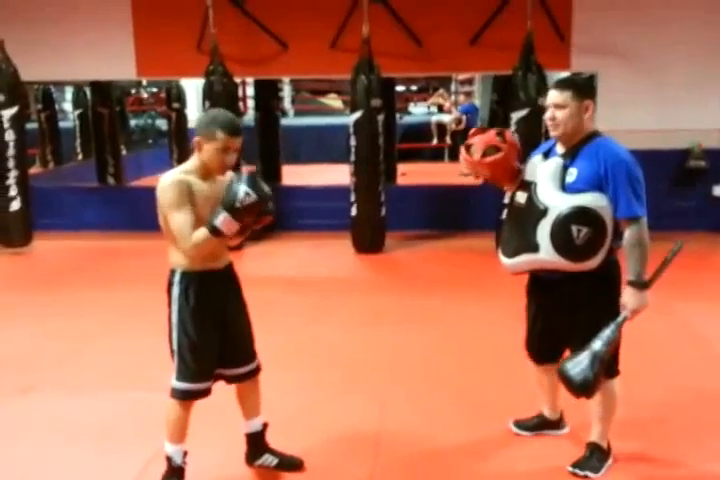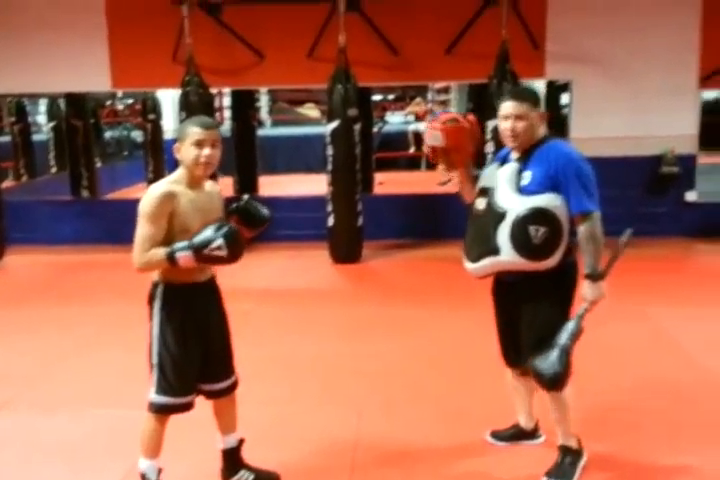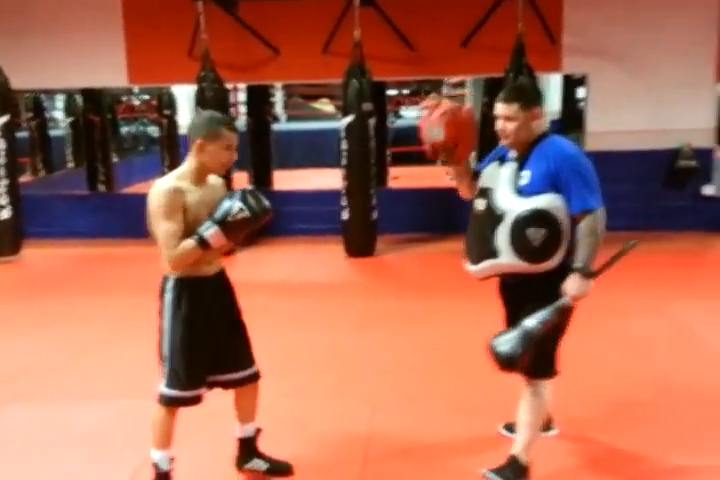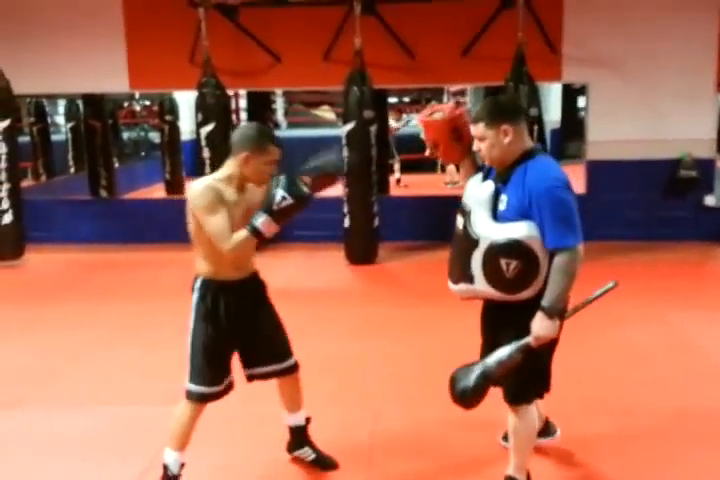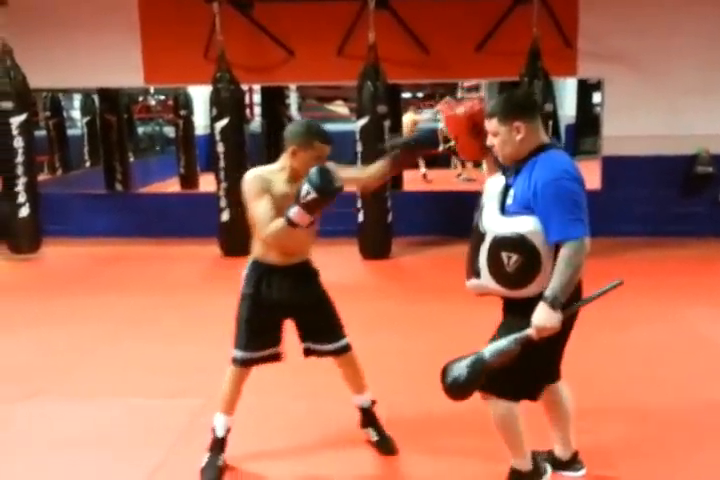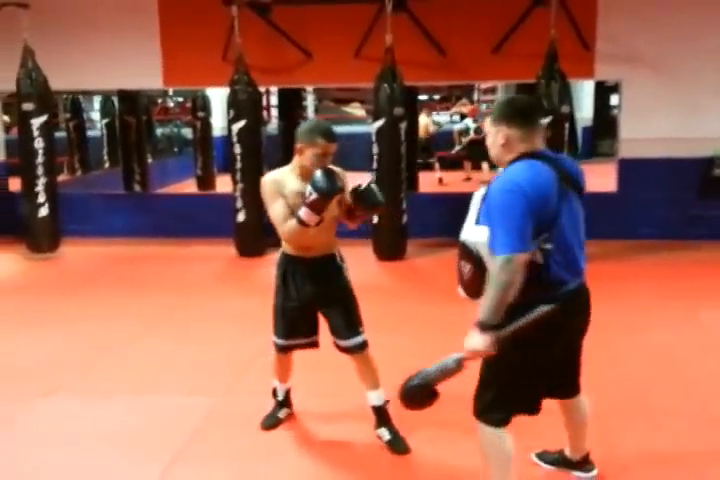
dt=0.4s
person 1, frame 1
left shoulder: (612, 159)
right shoulder: (543, 152)
left elbow: (635, 227)
right elbow: (529, 200)
left wrist: (636, 284)
right wrist: (503, 175)
left hip: (590, 282)
right hip: (545, 276)
right knee: (541, 352)
left ankle: (599, 445)
right ankle: (551, 415)
person 1, frame 2
left shoulder: (562, 159)
right shoulder: (501, 159)
left elbow: (588, 221)
right elbow: (477, 198)
left wrist: (592, 276)
right wrist: (460, 164)
left hip: (548, 280)
right hip: (508, 278)
right knee: (516, 360)
left ankle: (570, 446)
right ankle: (527, 425)
person 1, frame 3
left shoulder: (562, 156)
right shoulder: (503, 154)
left elbow: (592, 217)
right elbow: (469, 189)
left wrist: (582, 272)
right wrist: (454, 154)
left hip: (550, 280)
right hip: (514, 276)
left knee: (535, 366)
right knee: (524, 356)
right ankle: (539, 419)
person 1, frame 4
left shoulder: (544, 182)
right shoulder: (495, 168)
left elbow: (570, 252)
right elbow: (475, 198)
left wrist: (549, 312)
left hip: (530, 306)
right hip: (497, 298)
left knee: (517, 390)
right knee: (505, 373)
right ankle: (538, 424)
person 1, frame 5
left shoulder: (553, 173)
right shoulder: (520, 166)
left elbow: (576, 244)
right elbow: (497, 184)
left wrist: (553, 303)
right wrist: (476, 148)
left hip: (538, 301)
right hip: (522, 295)
left knee: (496, 386)
right knee: (541, 377)
person 1, frame 6
left shoulder: (511, 185)
right shoulder: (564, 169)
left elbow: (510, 262)
left wrist: (485, 326)
left hip: (534, 313)
right hip: (569, 301)
left knee: (490, 414)
right knee: (565, 388)
person 2, frame 1
left shoulder: (224, 180)
right shoulder: (174, 185)
right elbow: (192, 248)
left wrist: (249, 219)
right wrist: (229, 213)
left hip: (225, 279)
right hip: (191, 287)
left knee: (246, 369)
right knee: (187, 385)
left ankle: (257, 448)
person 2, frame 2
left shoulder: (213, 191)
right shoulder: (160, 197)
right elbow: (141, 259)
left wrist: (241, 229)
right wrist: (194, 250)
left hip: (208, 295)
right hip: (174, 300)
left knee: (224, 385)
right knee: (165, 399)
person 2, frame 3
left shoulder: (217, 184)
right shoulder: (167, 192)
right elbow: (173, 258)
left wrist: (242, 223)
right wrist: (217, 226)
left hip: (219, 286)
right hip: (185, 294)
left knee: (246, 376)
right knee: (175, 392)
person 2, frame 4
left shoulder: (257, 186)
right shoulder: (205, 192)
right elbow: (229, 249)
right wrist: (271, 216)
left hip: (250, 287)
right hip: (213, 296)
left knee: (288, 369)
right knee: (199, 393)
left ankle: (299, 441)
person 2, frame 5
left shoulder: (316, 175)
right shoulder: (257, 180)
left elbow: (367, 178)
right elbow: (269, 233)
left wrist: (395, 159)
right wrist: (304, 207)
left hip: (303, 274)
right hip: (264, 277)
left knee: (342, 352)
right knee: (241, 364)
left ankle: (370, 421)
right ankle: (217, 446)
person 2, frame 6
left shoulder: (336, 176)
right shoulder: (273, 181)
left elbow: (350, 219)
right elbow: (287, 234)
left wrist: (361, 203)
right wrist: (312, 206)
left hip: (329, 267)
right hip: (293, 269)
left knee: (357, 346)
right knee: (283, 347)
left ankle: (382, 419)
right ankle: (282, 401)
